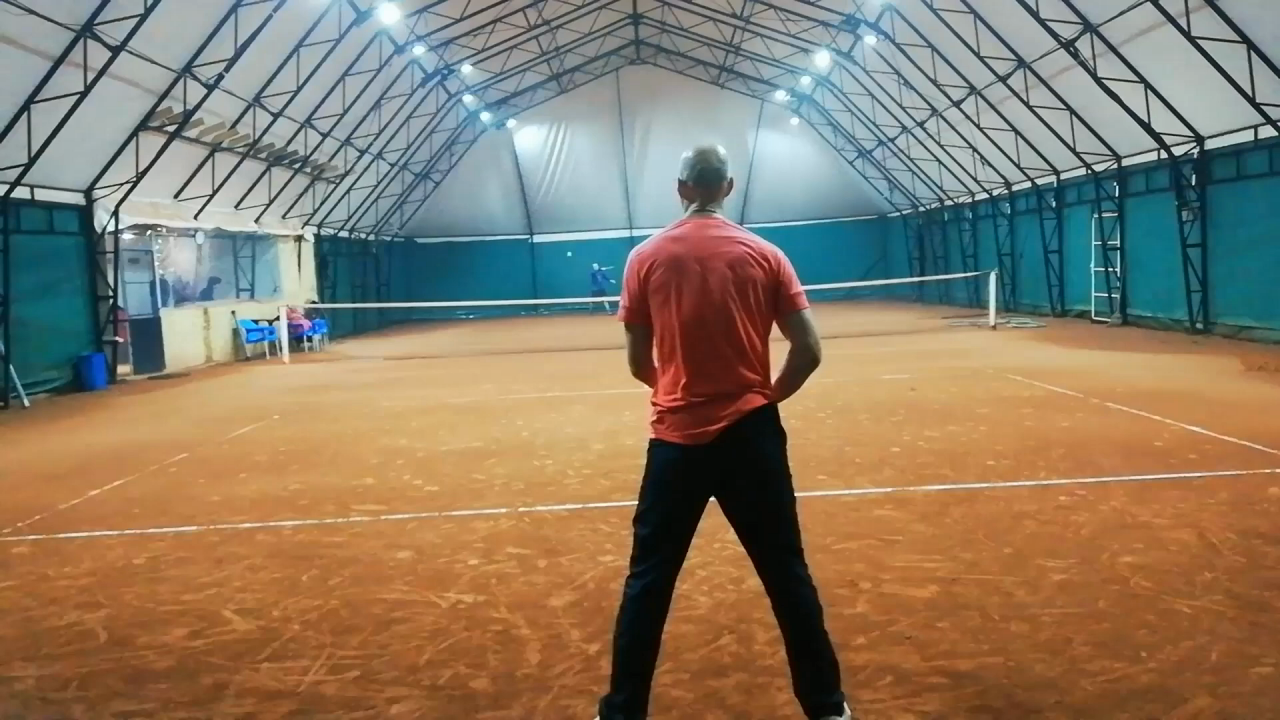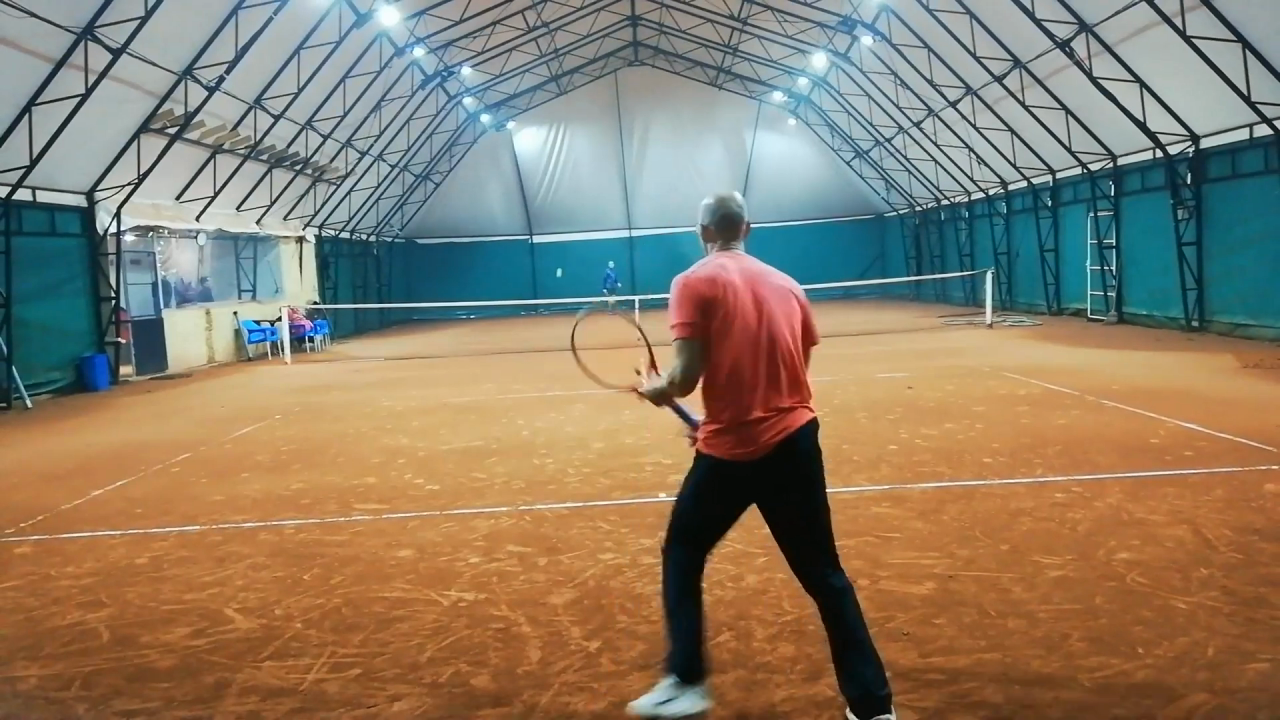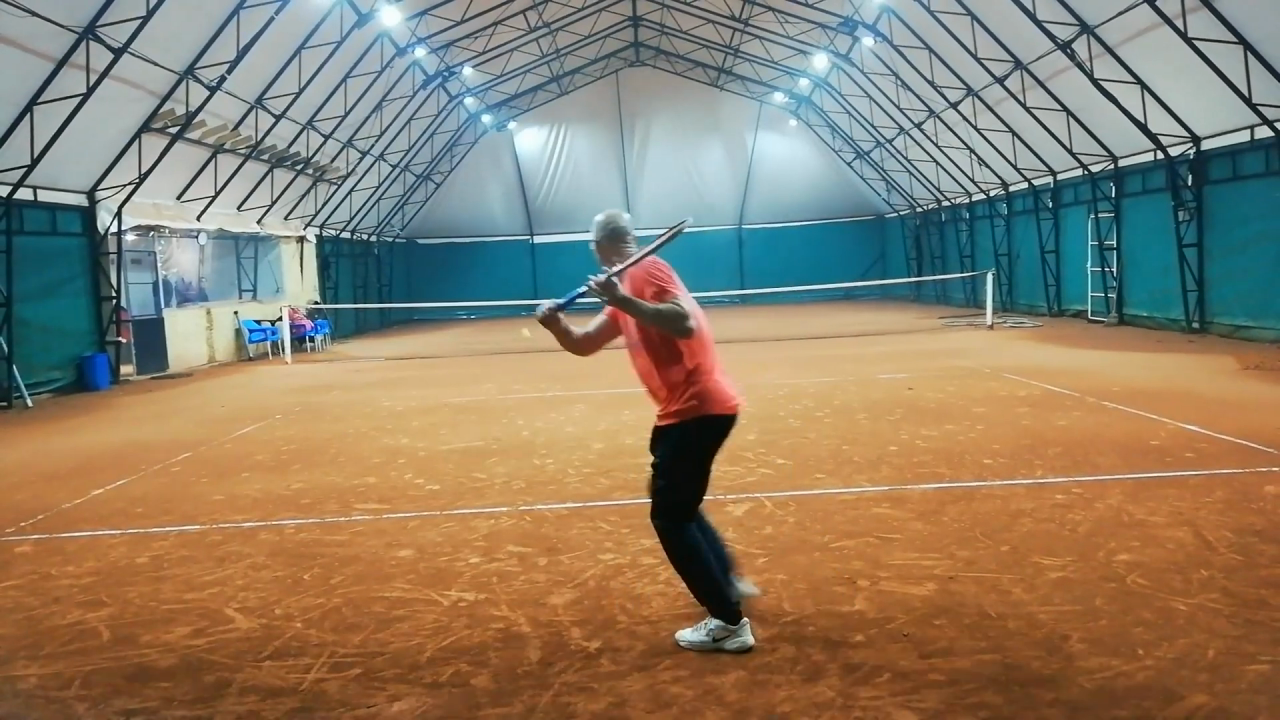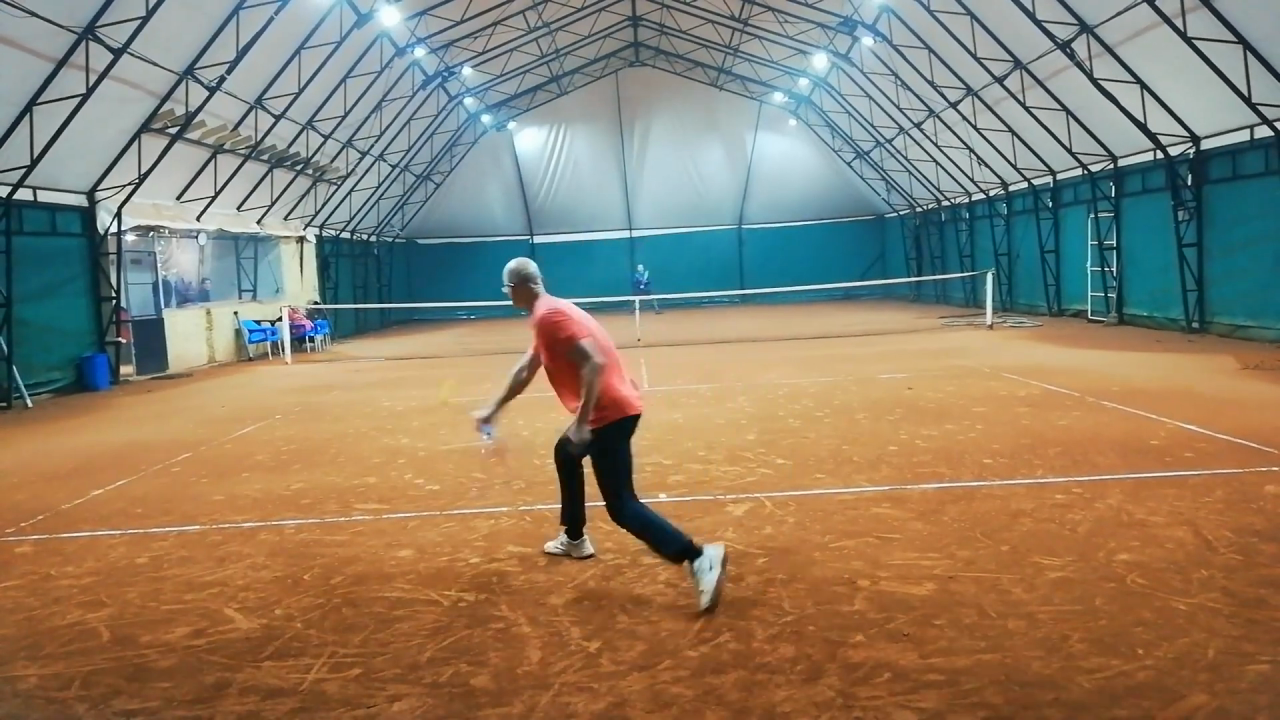
dt=0.5s
person 1, frame 1
left shoulder: (646, 257)
right shoulder: (763, 254)
left elbow: (639, 363)
right elbow: (808, 351)
left hip: (677, 438)
right hip: (750, 433)
left knee: (648, 579)
right knee: (787, 574)
person 1, frame 2
left shoulder: (693, 283)
right shoulder: (787, 286)
left elbow: (687, 377)
left wrist: (656, 391)
left hip: (727, 450)
right hip: (794, 442)
left knee: (680, 558)
right knee: (825, 577)
person 1, frame 3
left shoulder: (646, 271)
right shoulder: (627, 285)
left elbow: (685, 324)
right elbow: (583, 344)
left wrist: (624, 302)
right wrist: (554, 322)
left hip: (694, 410)
right hip: (707, 406)
left knee: (670, 516)
right knee: (677, 505)
left ankle: (729, 621)
right ankle: (728, 578)
person 1, frame 4
left shoulder: (549, 317)
right shoulder: (547, 315)
left elbow: (594, 364)
right elbow: (527, 370)
left wrist: (582, 422)
right wrist: (494, 409)
left hip: (611, 412)
right hip: (604, 409)
left knee: (621, 506)
right knee: (565, 454)
left ankle: (698, 557)
right ankle: (574, 538)
